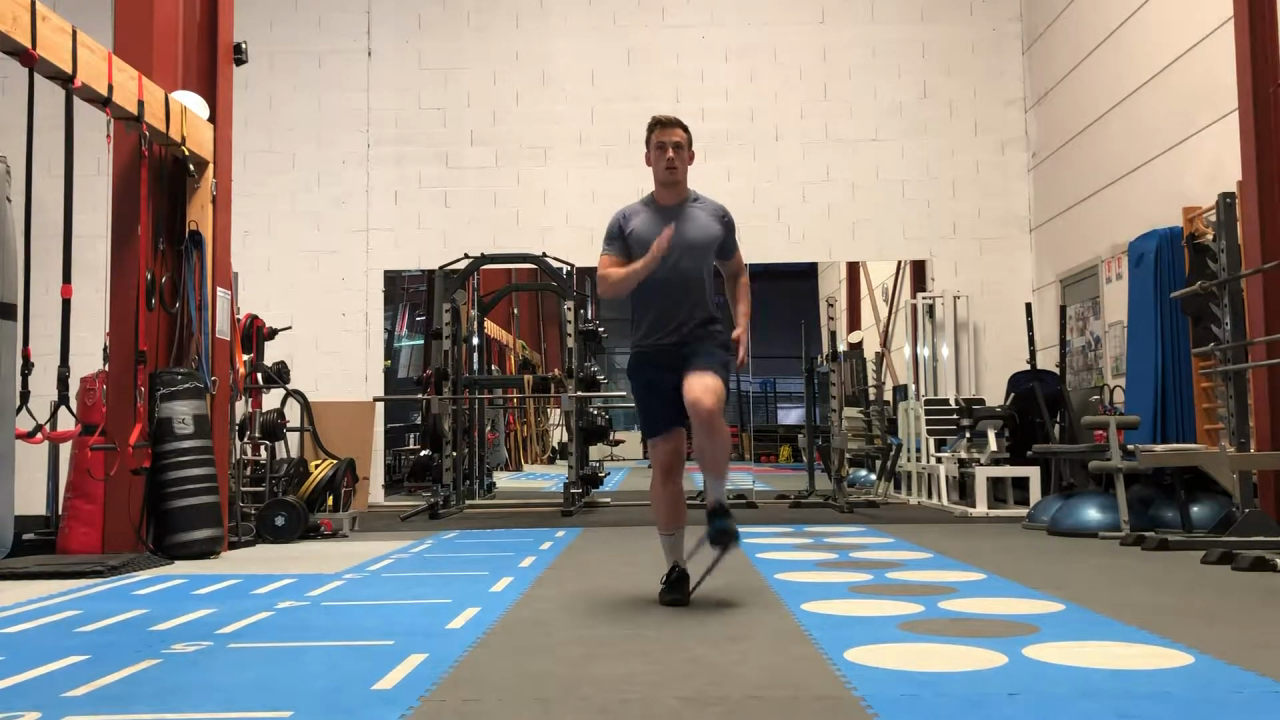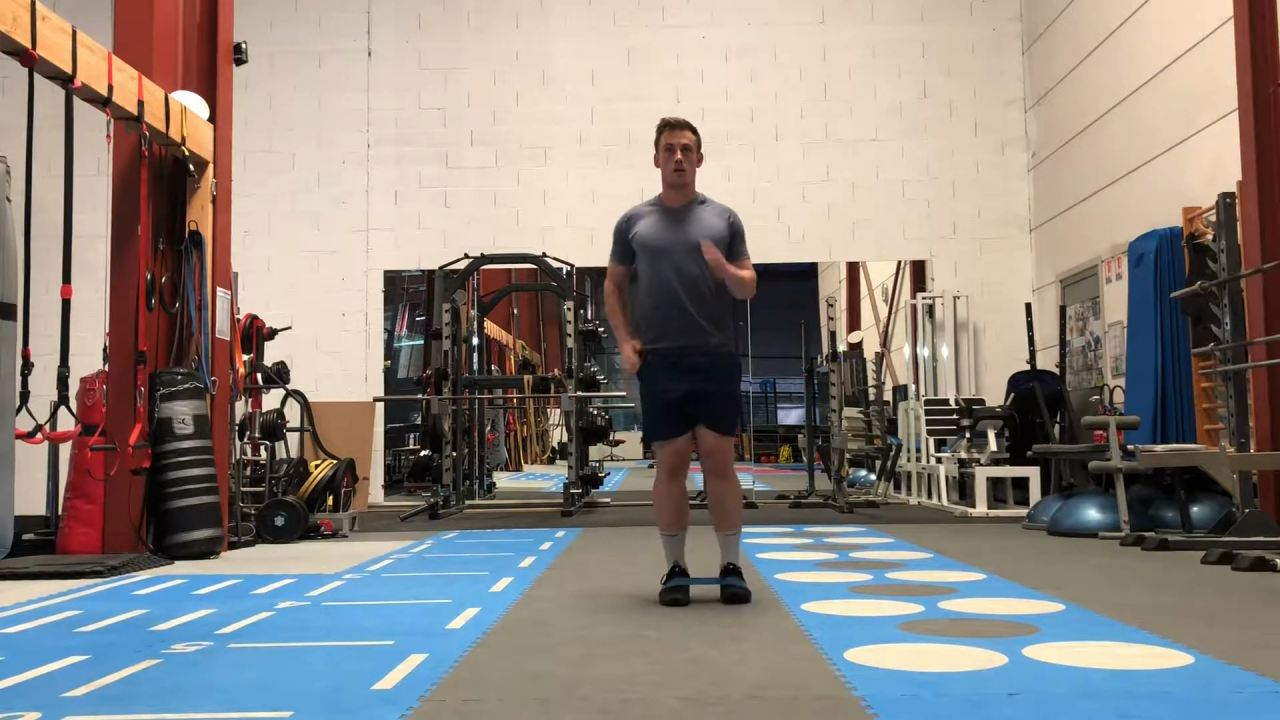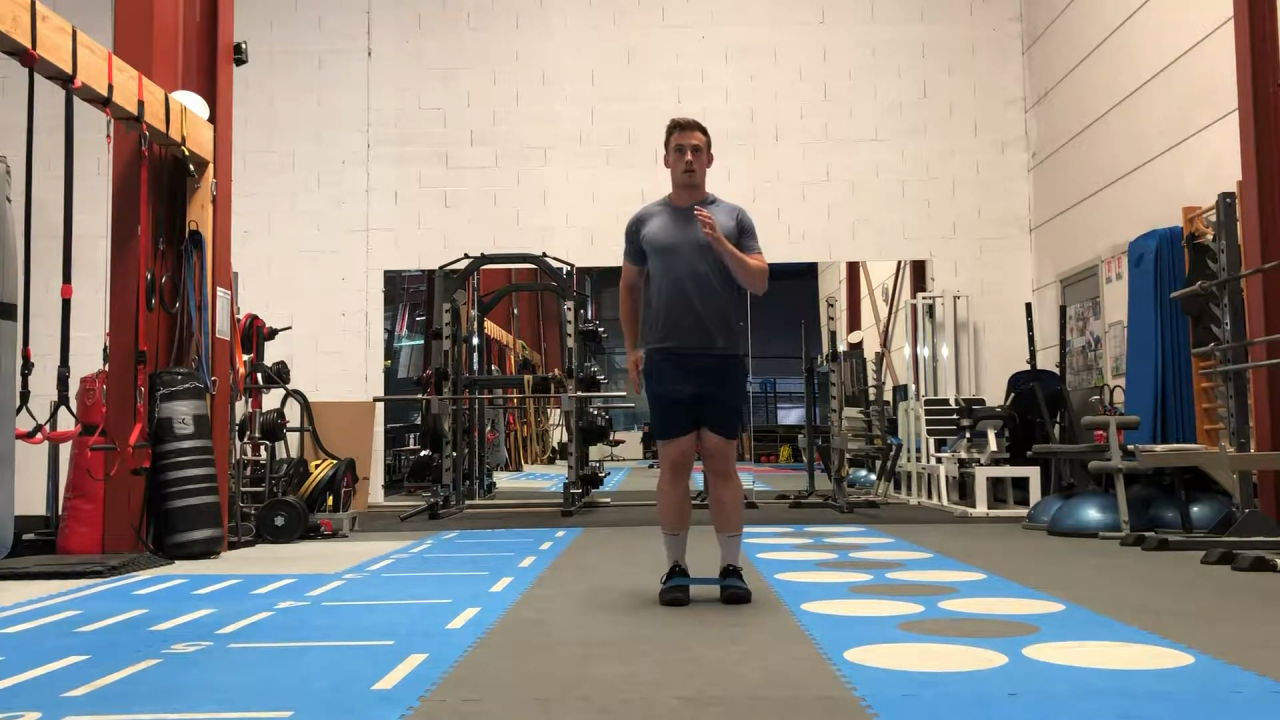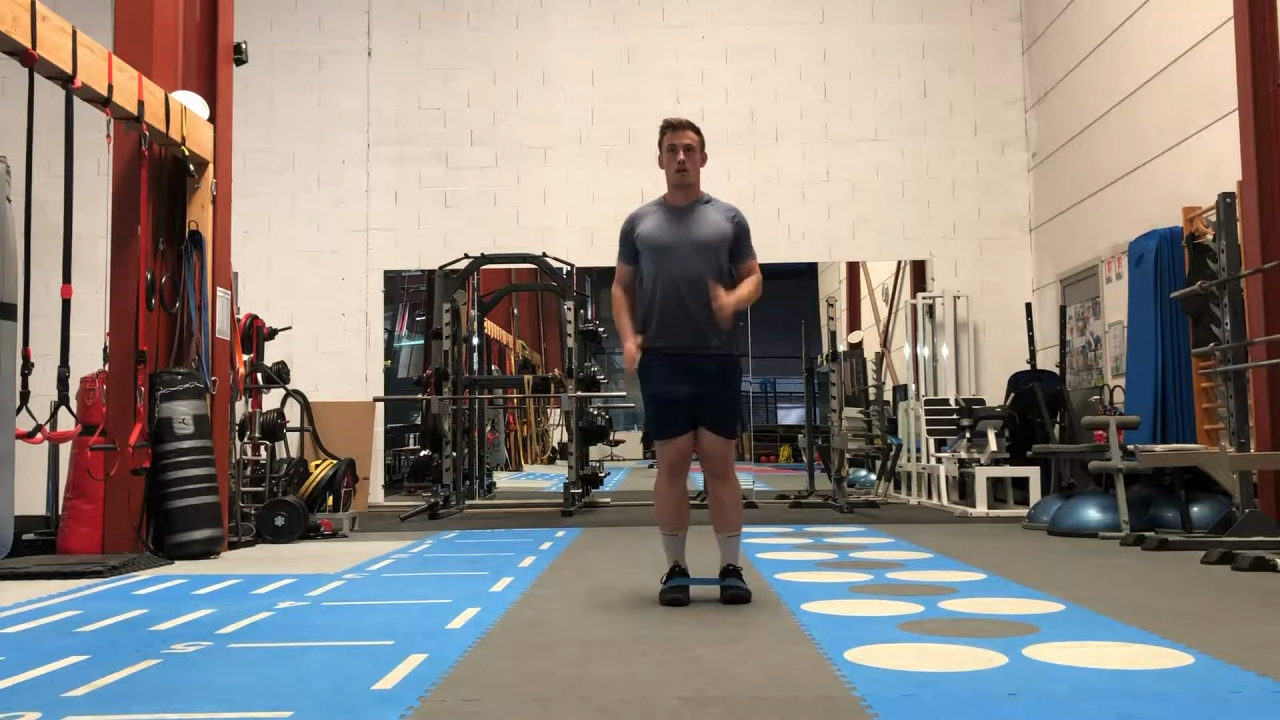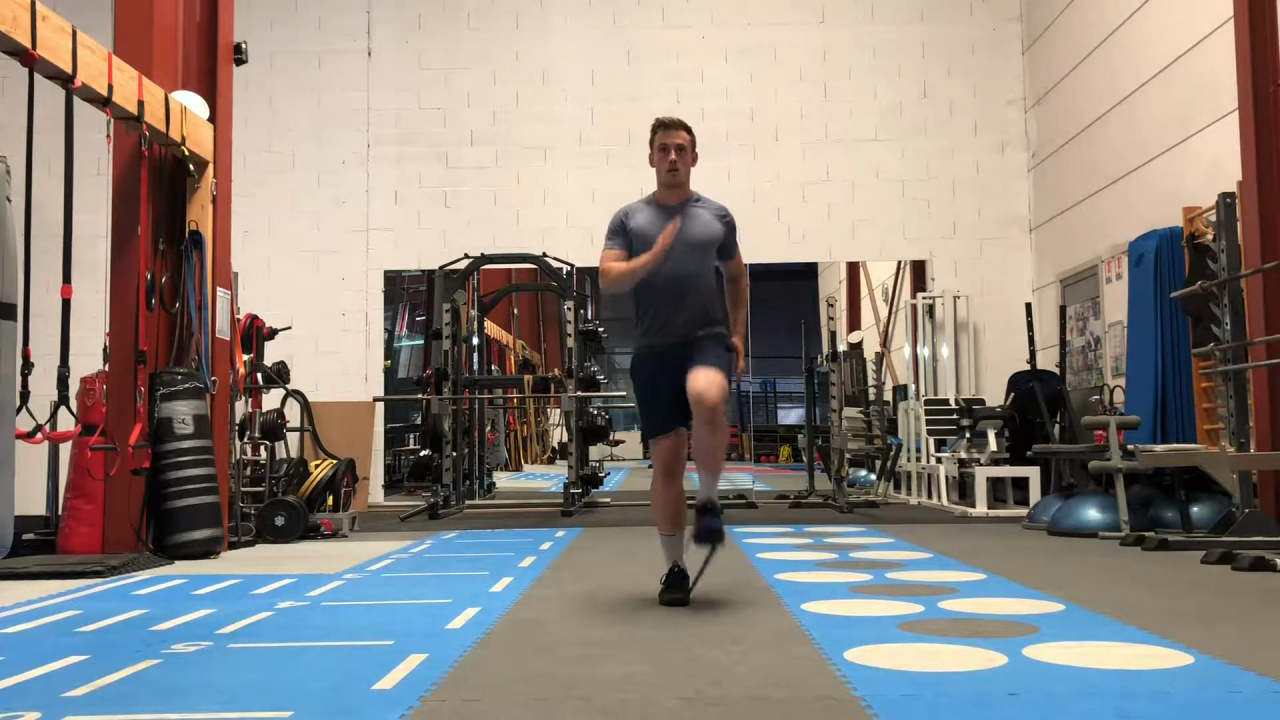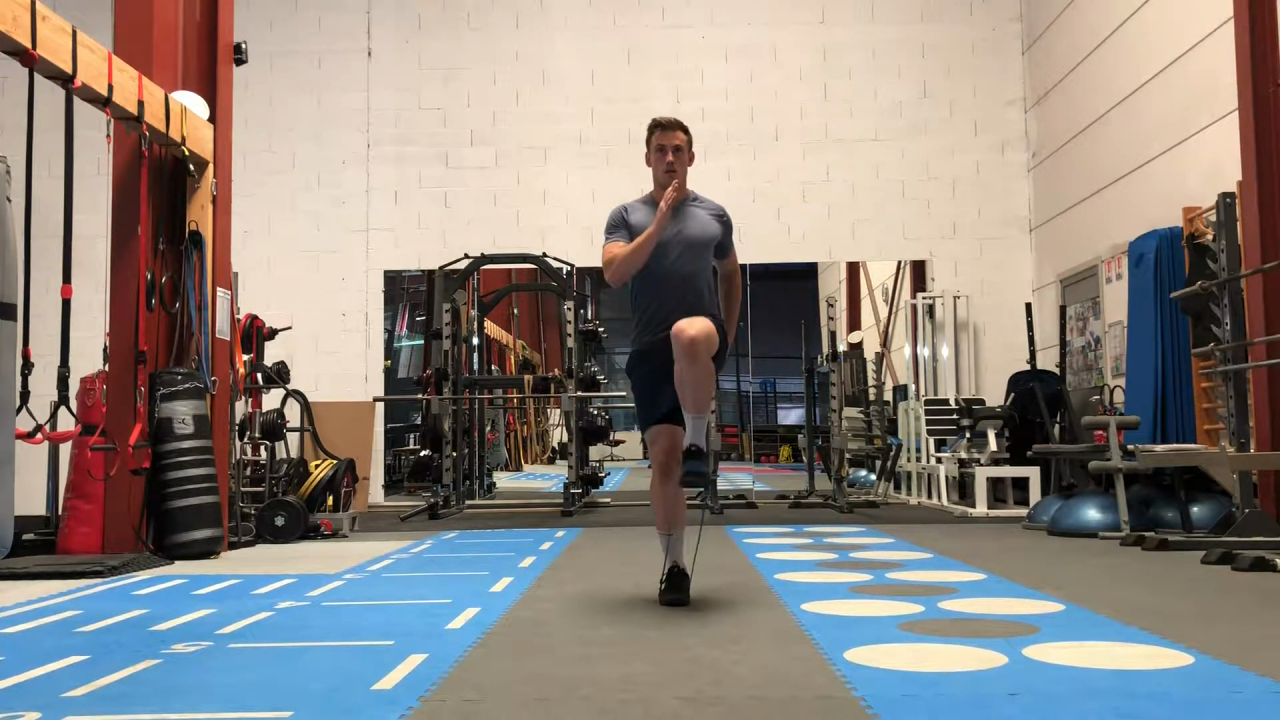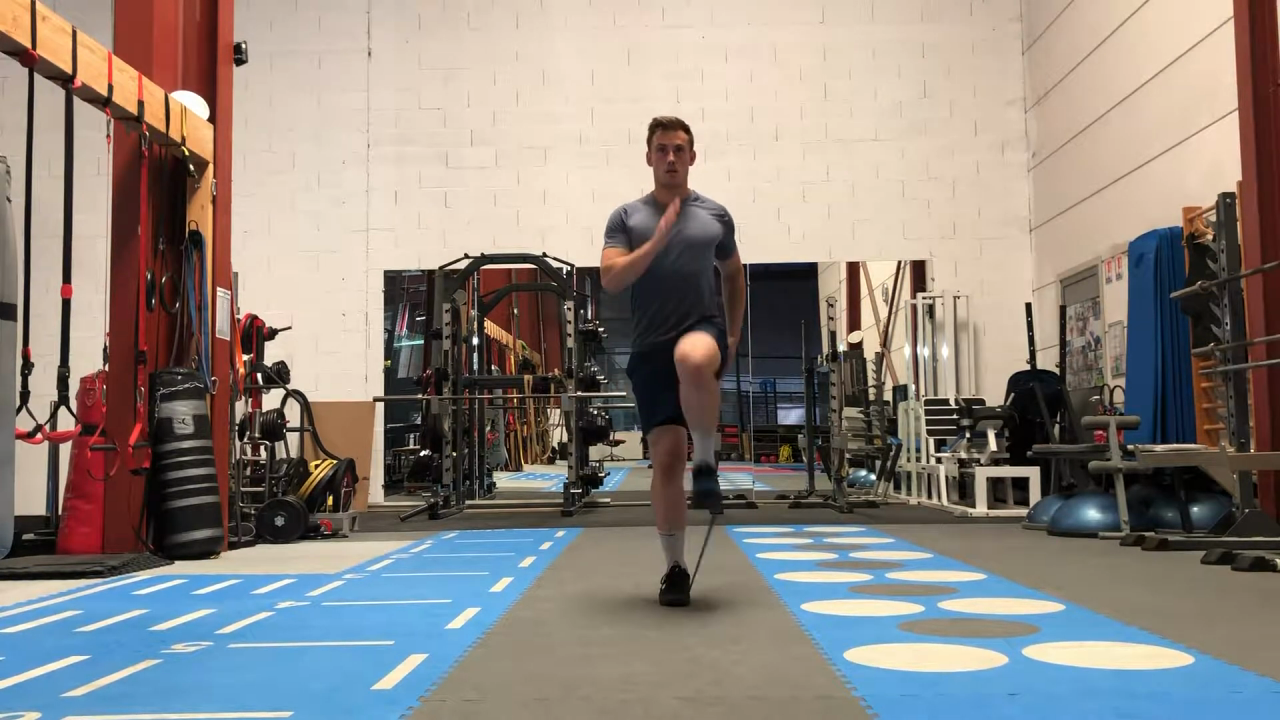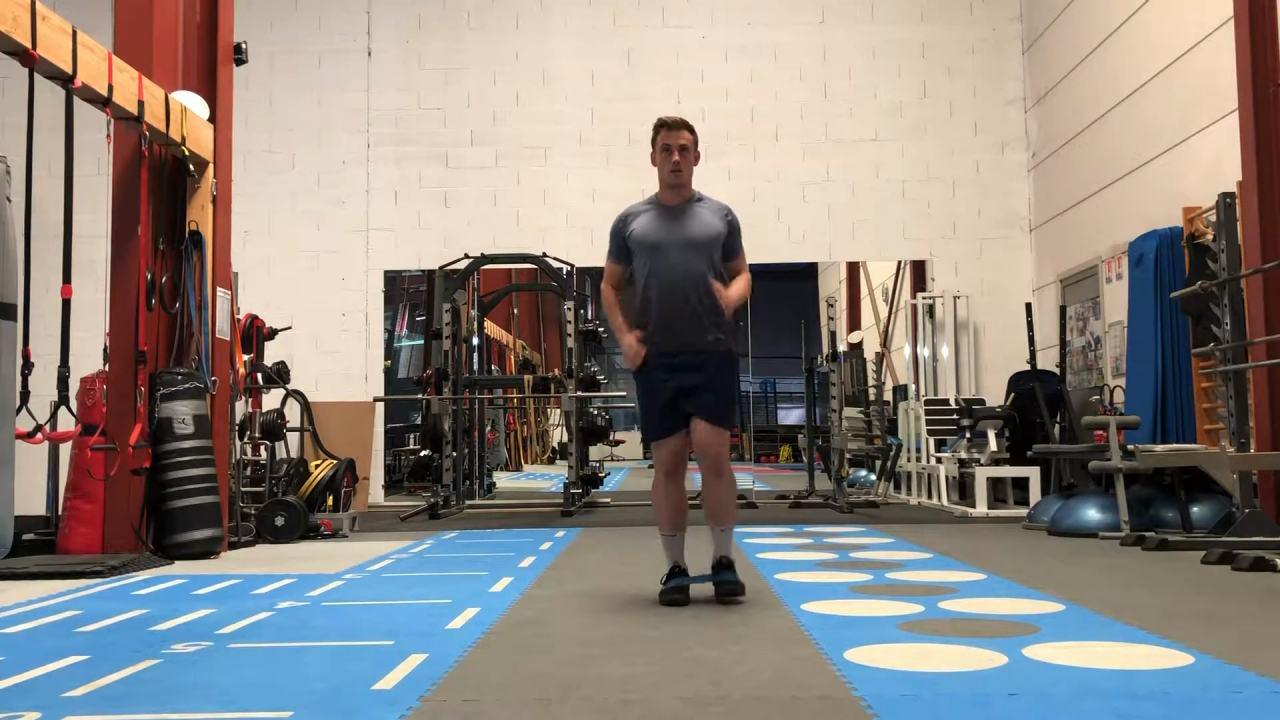
dt=0.3s
person 1, frame 1
left shoulder: (716, 215)
right shoulder: (627, 219)
left elbow: (736, 274)
right elbow: (605, 285)
left wrist: (741, 326)
right wrist: (649, 261)
left hip: (704, 338)
right hip: (651, 351)
left knee: (705, 405)
right knee: (665, 461)
left ankle: (718, 501)
right ankle: (675, 568)
person 1, frame 2
left shoulder: (723, 217)
right shoulder: (633, 221)
left elbow: (748, 286)
right elbow: (614, 286)
left wrist: (722, 267)
right wrist: (625, 340)
left hip: (716, 356)
right hip: (659, 360)
left knee: (719, 460)
right knee: (670, 463)
left ankle: (731, 566)
right ankle: (675, 568)
person 1, frame 3
left shoulder: (733, 217)
right shoulder: (644, 221)
left elbow: (759, 281)
right elbow: (630, 287)
left wrist: (720, 243)
right wrist: (632, 348)
left hip: (723, 358)
right hip: (665, 360)
left knee: (721, 462)
right knee: (675, 463)
left ankle: (731, 568)
right ankle: (676, 568)
person 1, frame 4
left shoulder: (728, 217)
right shoulder: (639, 221)
left elbow: (753, 277)
right elbow: (622, 285)
left wrist: (735, 302)
right wrist: (627, 335)
left hip: (717, 358)
right hip: (661, 360)
left knee: (719, 464)
right knee: (672, 462)
left ankle: (730, 568)
right ankle: (675, 568)
person 1, frame 5
left shoulder: (718, 215)
right shoulder: (629, 217)
left elbow: (736, 276)
right elbow: (608, 277)
left wrist: (738, 333)
right wrist: (654, 254)
left hip: (707, 340)
right hip: (654, 352)
left knee: (707, 399)
right knee: (666, 462)
left ankle: (708, 499)
right ankle: (674, 568)
person 1, frame 6
left shoulder: (714, 214)
right shoulder: (627, 214)
left elbow: (730, 275)
right elbow: (614, 272)
left wrist: (727, 334)
right wrist: (659, 222)
left hip: (701, 336)
right hip: (651, 348)
left knee: (688, 335)
right knee: (662, 457)
left ankle: (696, 444)
right ankle: (674, 568)
person 1, frame 7
left shoulder: (716, 214)
right shoulder: (626, 216)
left elbow: (734, 275)
right elbow: (611, 278)
left wrist: (733, 333)
right wrist: (658, 240)
left hip: (703, 335)
right hip: (651, 350)
left knee: (692, 357)
right knee: (665, 459)
left ankle: (705, 462)
right ankle: (675, 567)
person 1, frame 8
left shoulder: (720, 215)
right shoulder: (630, 220)
left elbow: (743, 276)
right elbow: (611, 285)
left wrist: (733, 297)
right wrist: (624, 334)
left hip: (712, 354)
right hip: (656, 360)
left knee: (714, 455)
right knee: (668, 463)
left ankle: (723, 561)
right ankle: (675, 568)
